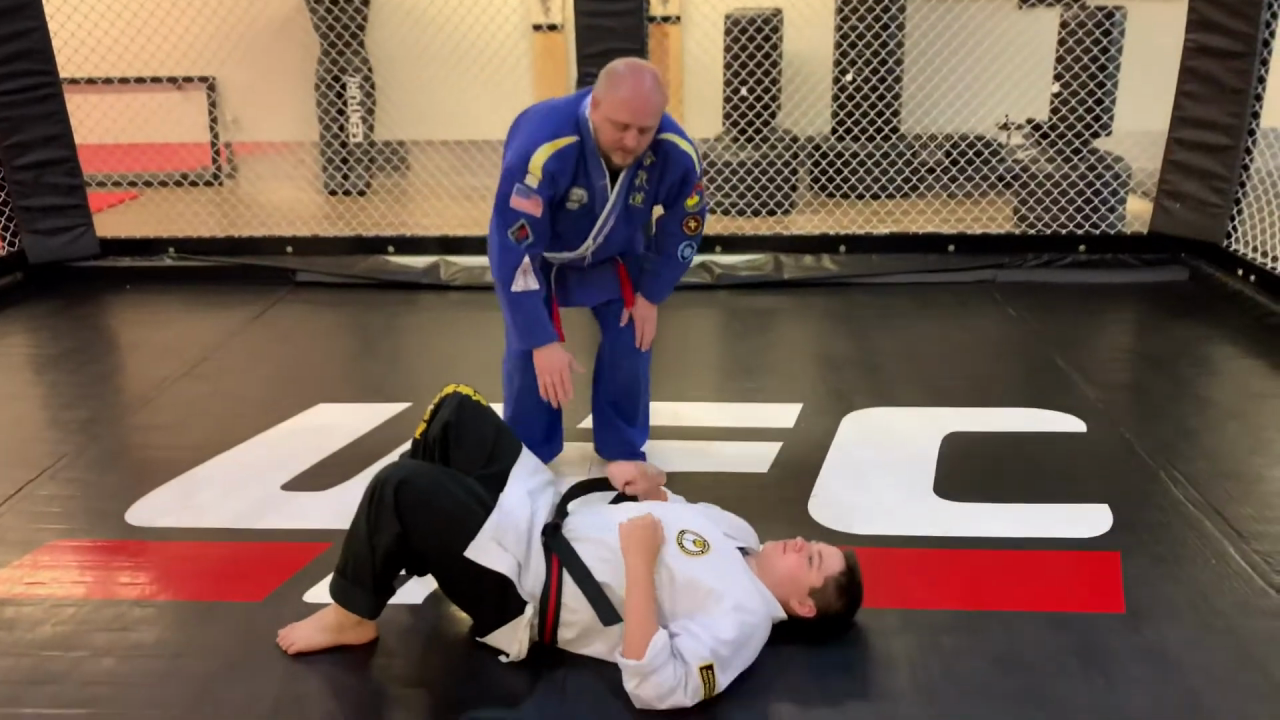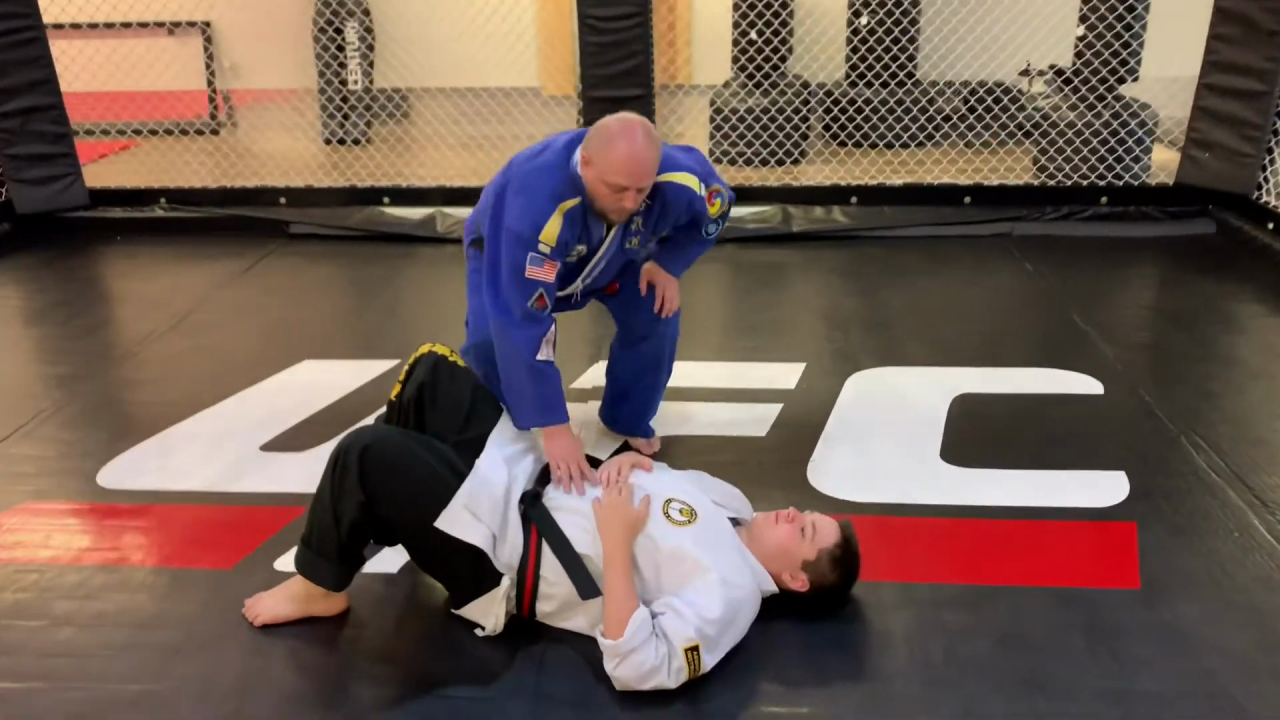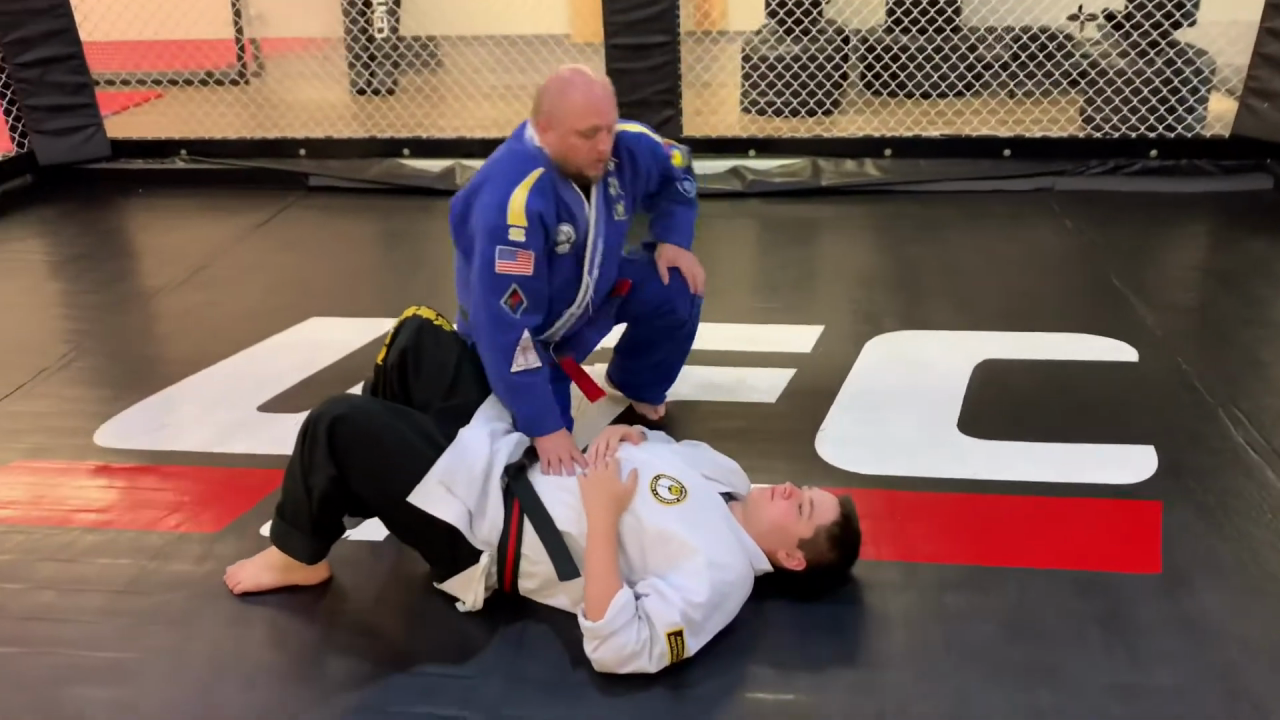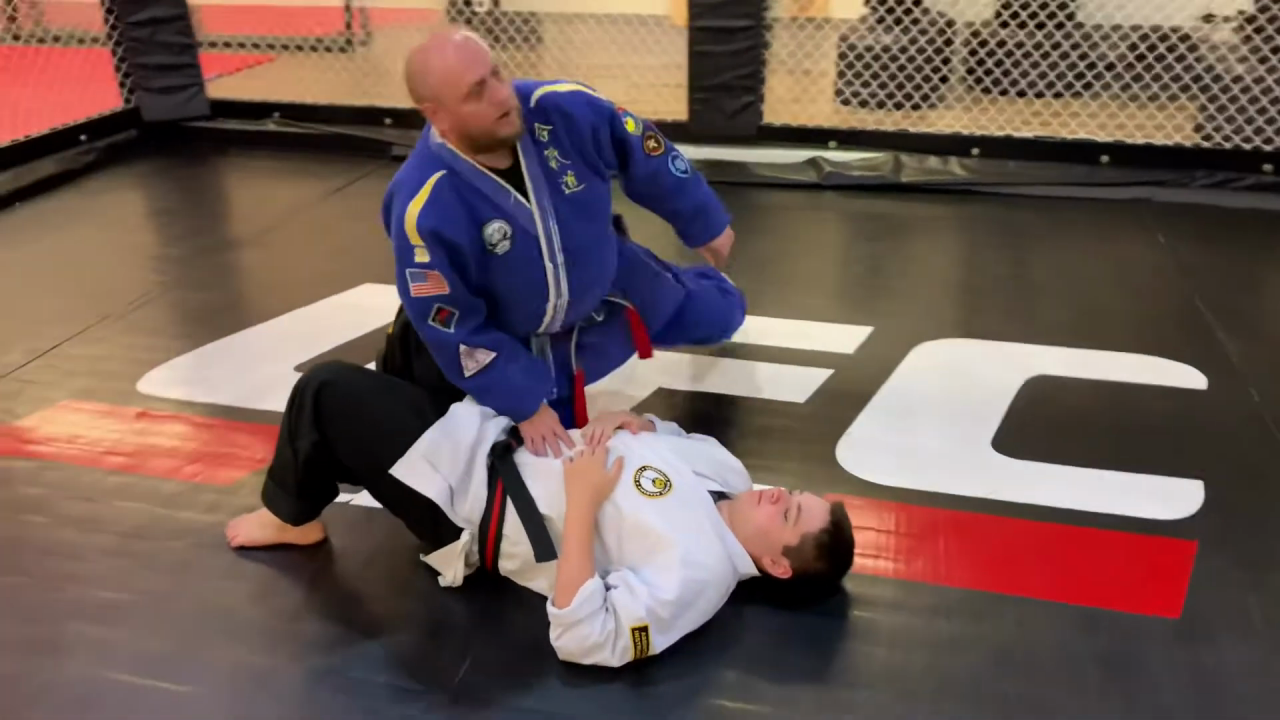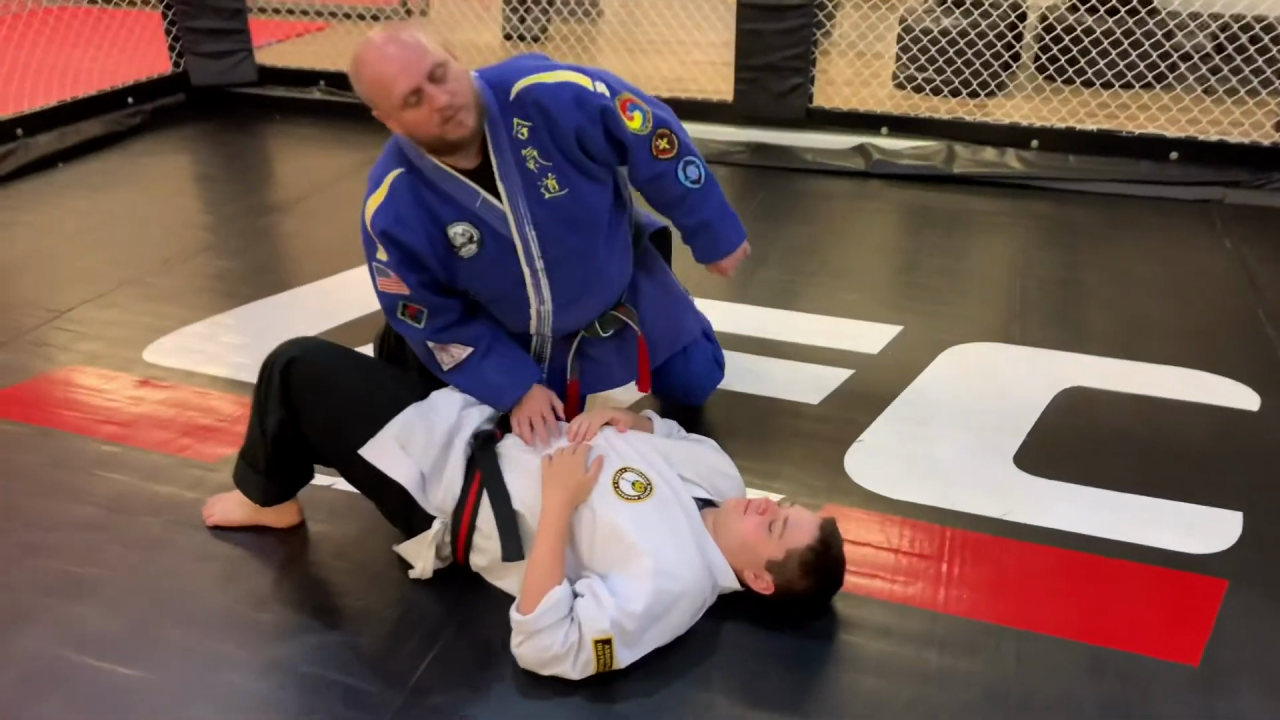
dt=0.5s
person 1, frame 1
left shoulder: (743, 618)
right shoulder: (740, 535)
left elbow: (654, 685)
right elbow: (672, 511)
left wrist: (640, 563)
right wrist: (645, 479)
left hip: (523, 587)
right hip: (550, 515)
left knee: (399, 487)
right knee: (457, 410)
left ankle: (352, 617)
right ankle: (398, 546)
person 1, frame 2
left shoulder: (730, 594)
right shoulder: (731, 505)
left elbow: (635, 666)
left wrist: (615, 540)
right wrist: (631, 462)
left hip: (497, 557)
right hip: (529, 481)
left knee: (365, 454)
right knee: (434, 369)
left ankle: (319, 587)
right ankle: (377, 510)
person 1, frame 3
left shoulder: (718, 574)
right shoulder: (729, 479)
left elbow: (617, 649)
right elbow: (663, 447)
left wrist: (601, 513)
right wrist: (625, 434)
left hip: (479, 526)
right hip: (511, 451)
left knee: (337, 424)
right knee: (419, 332)
left ankle: (298, 557)
right ankle: (364, 472)
person 1, frame 4
left shoulder: (697, 572)
right shoulder: (727, 473)
left elbow: (580, 638)
right elbow: (666, 437)
left wrist: (581, 504)
right wrist: (630, 421)
left hip: (469, 503)
right hip: (510, 429)
left knee: (326, 391)
left ankle: (289, 518)
right ankle: (390, 413)
person 1, frame 5
left shoulder: (670, 583)
right shoulder: (719, 476)
left elbow: (544, 647)
right elbow: (668, 432)
left wrist: (558, 502)
right wrist: (625, 419)
left hip: (449, 489)
right hip: (498, 425)
left knee: (297, 367)
left ankle: (264, 499)
right ankle: (393, 393)
person 2, frame 1
left shoulder: (676, 152)
right shoulder: (542, 143)
left elbow: (684, 230)
right elbow: (513, 246)
left wrist: (651, 295)
right wrist: (541, 342)
left hip: (614, 256)
right hip: (539, 254)
left knee: (631, 339)
right knee: (526, 348)
left ankle: (622, 450)
person 2, frame 2
left shoulder: (675, 179)
right shoulder: (536, 200)
left elbow: (717, 201)
right elbow: (525, 322)
left wrist: (669, 265)
right wrist: (554, 427)
right hip: (505, 255)
left knee: (655, 316)
right knee: (491, 341)
left ankle: (628, 420)
person 2, frame 3
left shoulder: (627, 144)
right shoulder: (515, 200)
left elbow: (673, 172)
right elbow: (506, 325)
left wrist: (673, 241)
right wrist: (544, 428)
right hip: (509, 332)
left knee: (677, 286)
right knee: (548, 454)
left ankle: (636, 385)
person 2, frame 4
left shoulder: (561, 108)
right shoulder: (426, 210)
left elbow: (645, 154)
right elbow: (452, 327)
left wrist: (707, 225)
right wrist: (525, 408)
left hip: (609, 280)
right hip: (524, 342)
left knee: (719, 317)
right knee: (551, 448)
person 2, frame 5
left shoulder: (545, 96)
right shoulder: (393, 207)
left elbow: (655, 144)
right elbow: (440, 323)
left wrist: (716, 236)
right wrist: (514, 390)
left hip: (626, 291)
right hip: (528, 346)
left knee: (694, 385)
right knee: (541, 448)
